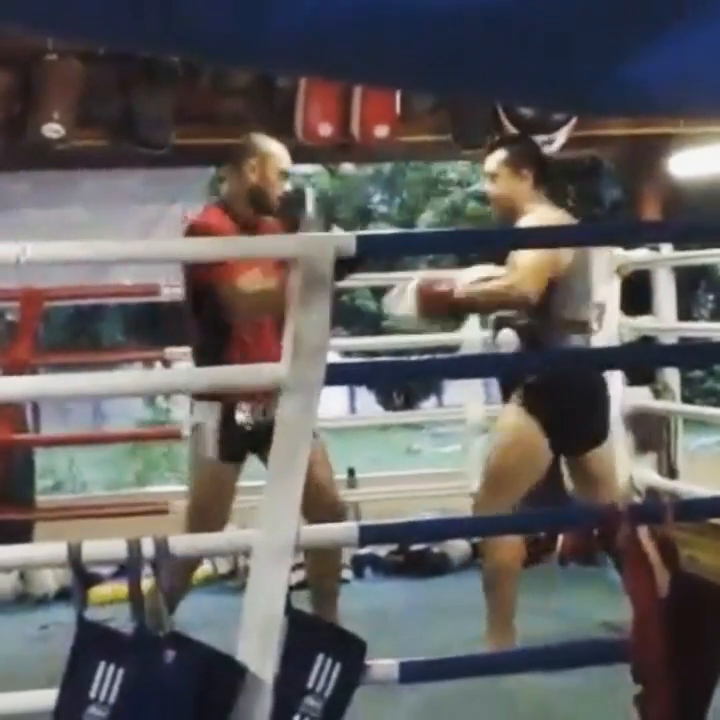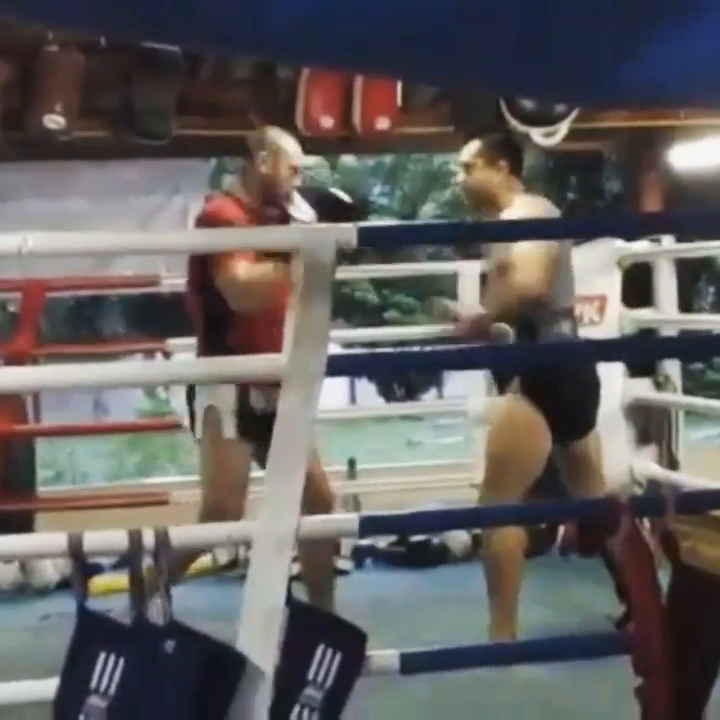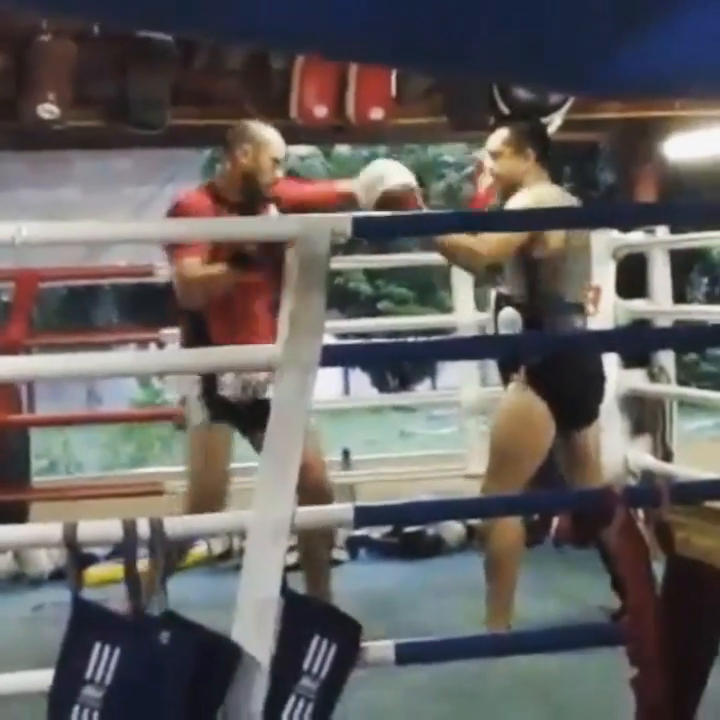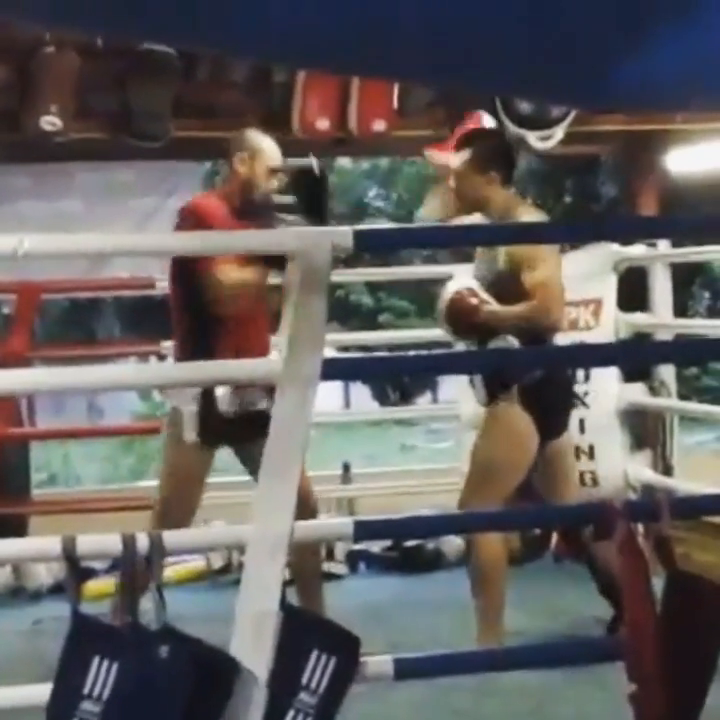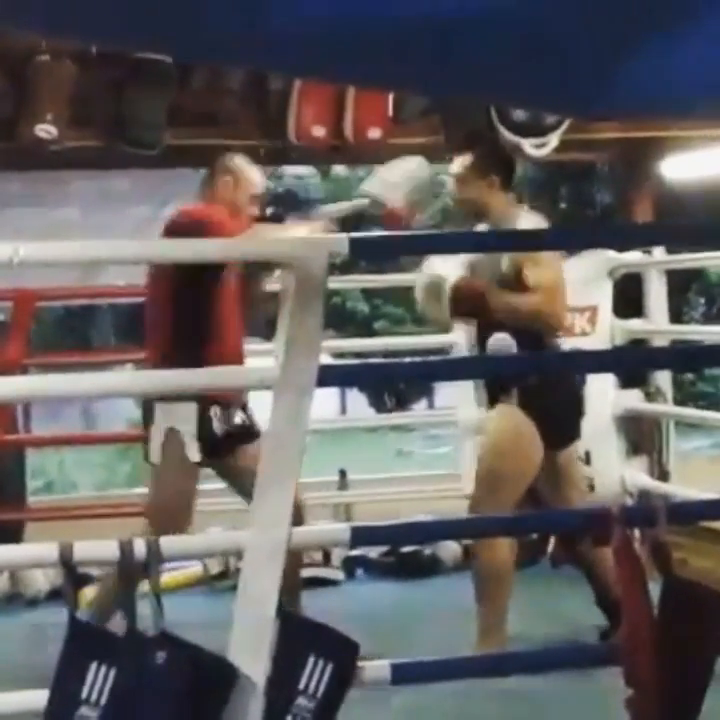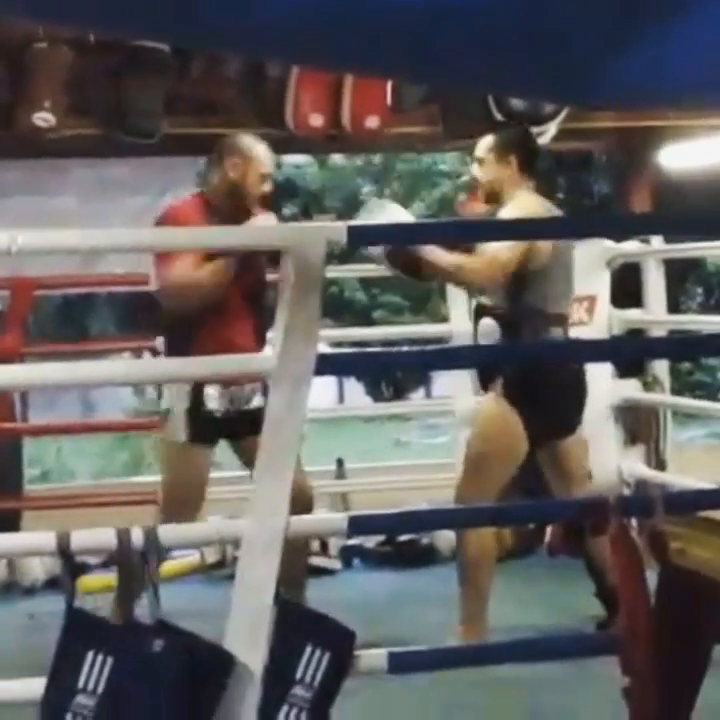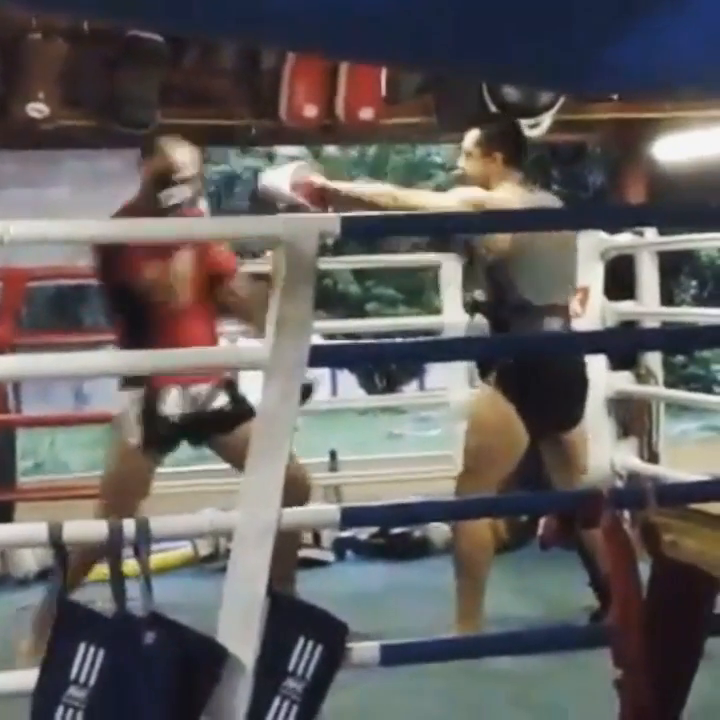
dt=0.4s
person 1, frame 1
left shoulder: (537, 224)
right shoulder: (563, 226)
left elbow: (522, 289)
left wrist: (456, 297)
right wrist: (473, 295)
left hip: (549, 385)
right hip: (585, 379)
left knee: (493, 510)
right knee: (605, 508)
left ankle: (500, 644)
person 1, frame 2
left shoulder: (522, 215)
right shoulder: (517, 218)
left elbow: (528, 285)
right elbow: (508, 284)
left wrist: (473, 319)
left hip: (541, 374)
right hip: (572, 369)
left knee: (498, 503)
right knee: (594, 500)
left ankle: (502, 636)
person 1, frame 3
left shoulder: (535, 200)
right shoulder: (560, 205)
left elbow: (480, 254)
right elbow: (519, 264)
left hip: (546, 364)
right hip: (577, 360)
left knee: (501, 492)
right knee: (592, 490)
left ankle: (498, 626)
person 1, frame 4
left shoulder: (527, 231)
right shoulder: (489, 225)
left elbow: (550, 313)
left wrist: (484, 317)
left hip: (528, 385)
right hip: (529, 384)
left knee: (479, 508)
right knee: (569, 506)
left ankle: (490, 641)
person 1, frame 5
left shoulder: (527, 232)
right shoulder: (490, 235)
left elbow: (553, 314)
right elbow: (472, 289)
left wrist: (485, 300)
left hip: (533, 388)
right hip: (547, 387)
left knee: (487, 515)
right knee: (573, 512)
left ankle: (491, 646)
right ankle: (629, 620)
person 1, frame 6
left shoulder: (520, 212)
right shoulder: (546, 214)
left elbow: (481, 275)
right elbow: (494, 275)
left wrist: (423, 252)
left hip: (525, 375)
right hip: (557, 369)
left knee: (472, 502)
right knee: (577, 500)
left ankle: (471, 635)
right ankle: (622, 610)
person 1, frame 7
left shoulder: (481, 203)
right shoulder: (553, 207)
left elbow: (402, 201)
left wrist: (329, 187)
left hip: (524, 365)
right hip: (564, 358)
left knee: (473, 494)
right knee: (577, 492)
left ankle: (467, 627)
person 2, frame 1
left shoulder: (268, 227)
right shoulder: (209, 228)
right elbow: (248, 304)
left hip: (277, 396)
right hip: (226, 404)
left knee: (329, 510)
right knee: (201, 534)
person 2, frame 2
left shoulder: (271, 218)
right shoulder: (222, 216)
right elbow: (242, 294)
left hip: (270, 389)
right hip: (233, 389)
left knee: (319, 503)
right knee: (223, 519)
person 2, frame 3
left shoulder: (278, 199)
right shoulder: (192, 207)
left elbow: (355, 192)
right elbow: (191, 289)
right wrist: (248, 256)
left hip: (265, 374)
right hip: (214, 376)
left knee: (316, 490)
right knee: (204, 506)
left ankle: (321, 607)
person 2, frame 4
left shoulder: (258, 214)
right shoulder: (203, 213)
right elbow: (226, 295)
right wrist: (271, 249)
left hip: (254, 390)
right hip: (206, 390)
left knee: (303, 504)
right knee: (171, 523)
left ankle: (314, 620)
person 2, frame 5
left shoulder: (218, 235)
right shoulder: (193, 222)
left elbow: (241, 302)
left wrist: (254, 272)
left hip: (224, 405)
right hip: (183, 407)
left knee: (285, 511)
right knee: (164, 539)
person 2, frame 6
left shoulder: (257, 220)
right shoulder: (181, 219)
right elbow: (179, 294)
right wrist: (239, 254)
left hip: (247, 387)
right hip: (197, 389)
left knee: (299, 500)
right knee: (177, 524)
person 2, frame 7
left shoulder: (194, 225)
left elbow: (235, 290)
right elbow: (172, 298)
left hip: (212, 386)
right hip: (154, 393)
left knee: (293, 487)
right knee: (110, 525)
right ankle: (45, 630)
